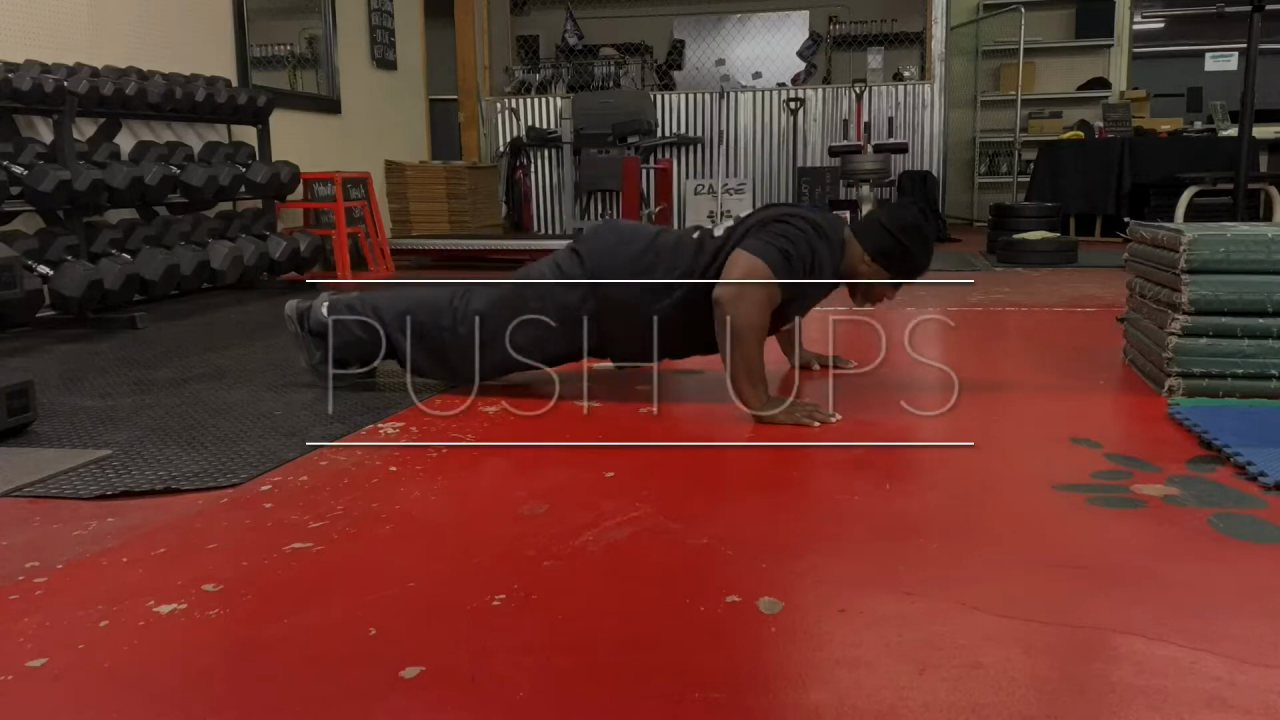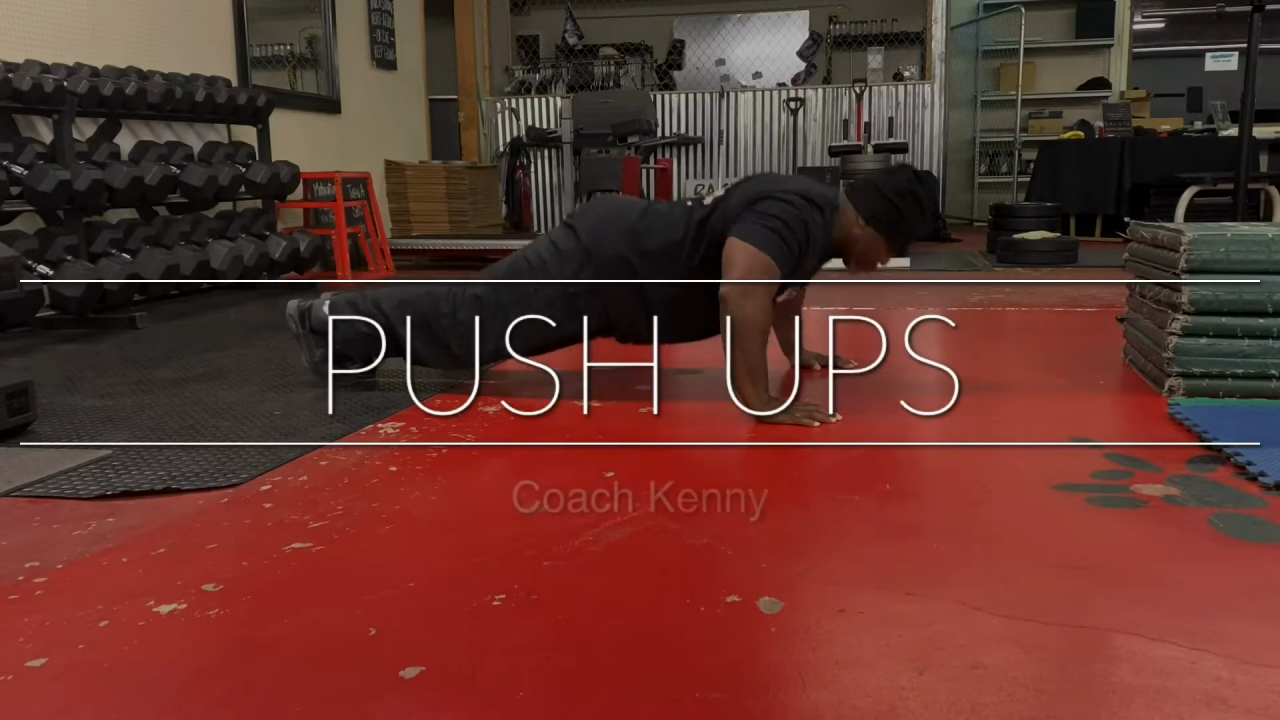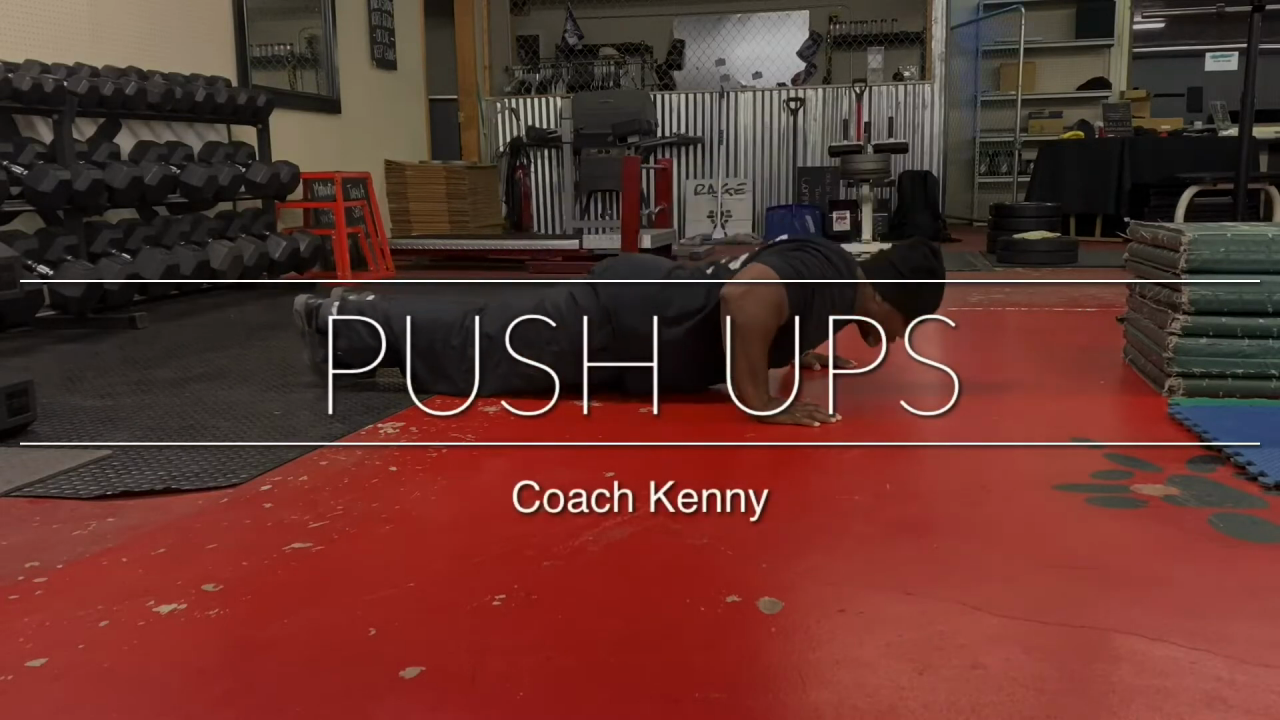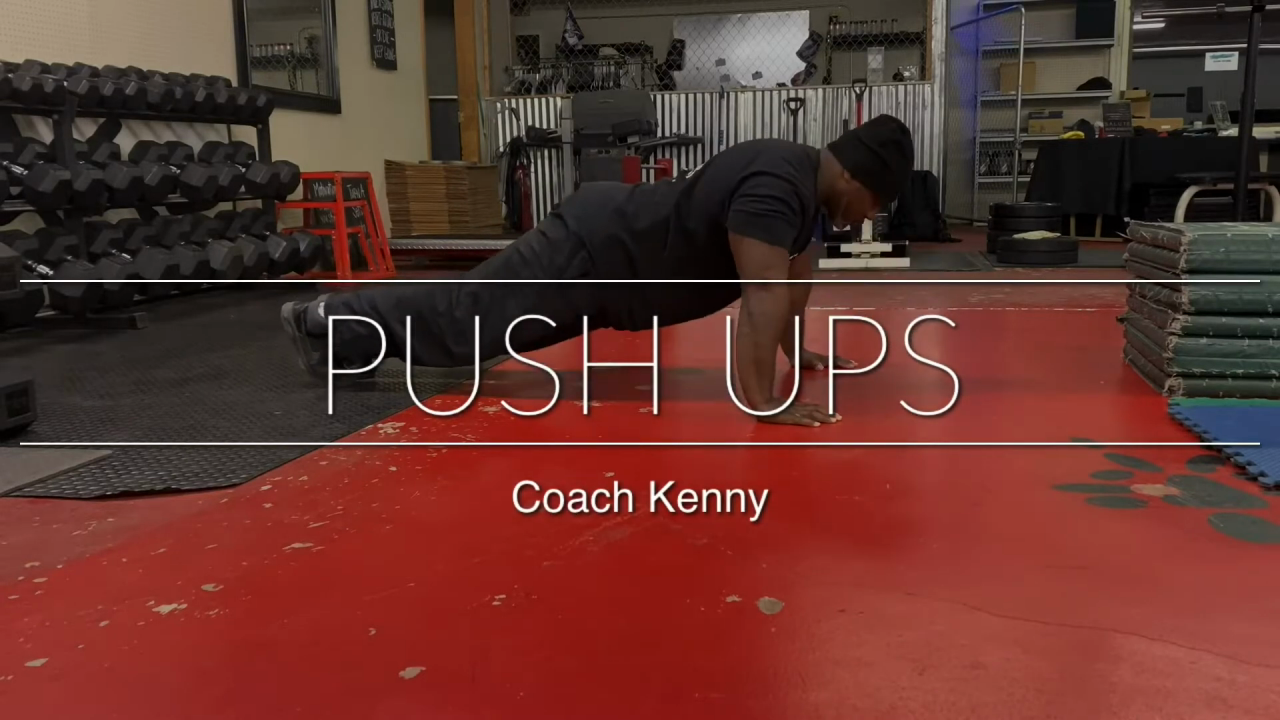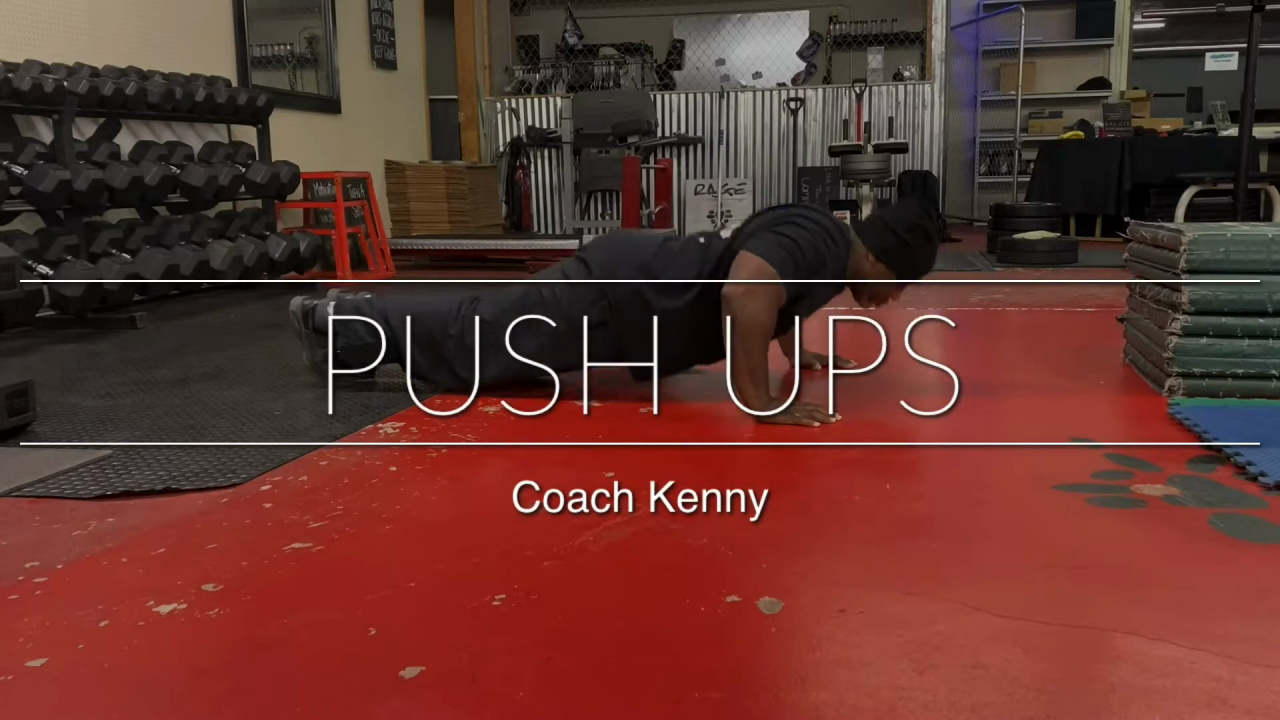
dt=1s
person 1, frame 1
left shoulder: (823, 242)
right shoulder: (808, 243)
right elbow: (735, 297)
left wrist: (797, 350)
right wrist: (760, 402)
left hip: (625, 273)
right hip: (605, 286)
left knee: (481, 319)
right knee: (466, 329)
left ankle: (350, 321)
right ankle: (329, 321)
person 1, frame 2
left shoulder: (819, 213)
right shoulder: (801, 214)
left elbow: (777, 283)
right elbow: (740, 286)
left wrist: (797, 352)
right wrist: (759, 400)
left hip: (622, 256)
right hip: (598, 264)
left knee: (476, 313)
right knee: (465, 322)
left ankle: (346, 317)
right ankle: (331, 319)
person 1, frame 3
left shoulder: (832, 271)
right shoulder: (825, 278)
right elbow: (742, 298)
left wrist: (795, 354)
right wrist: (759, 400)
left hip: (640, 299)
right hip: (616, 325)
left knee: (491, 333)
right knee: (473, 348)
left ankle: (359, 312)
right ankle: (335, 321)
person 1, frame 4
left shoulder: (805, 182)
right shoulder: (778, 183)
left elbow: (794, 272)
right elbow: (764, 290)
left wrist: (797, 350)
right wrist: (762, 400)
left hip: (611, 250)
right hip: (591, 254)
left knee: (472, 311)
right knee: (460, 322)
left ankle: (343, 320)
right ankle: (327, 323)
person 1, frame 5
left shoulder: (828, 247)
right shoulder: (816, 246)
right elbow: (744, 293)
left wrist: (795, 347)
right wrist: (759, 400)
left hip: (636, 277)
right hip: (613, 299)
left knee: (489, 326)
right knee: (473, 338)
left ankle: (353, 311)
right ankle: (334, 318)
